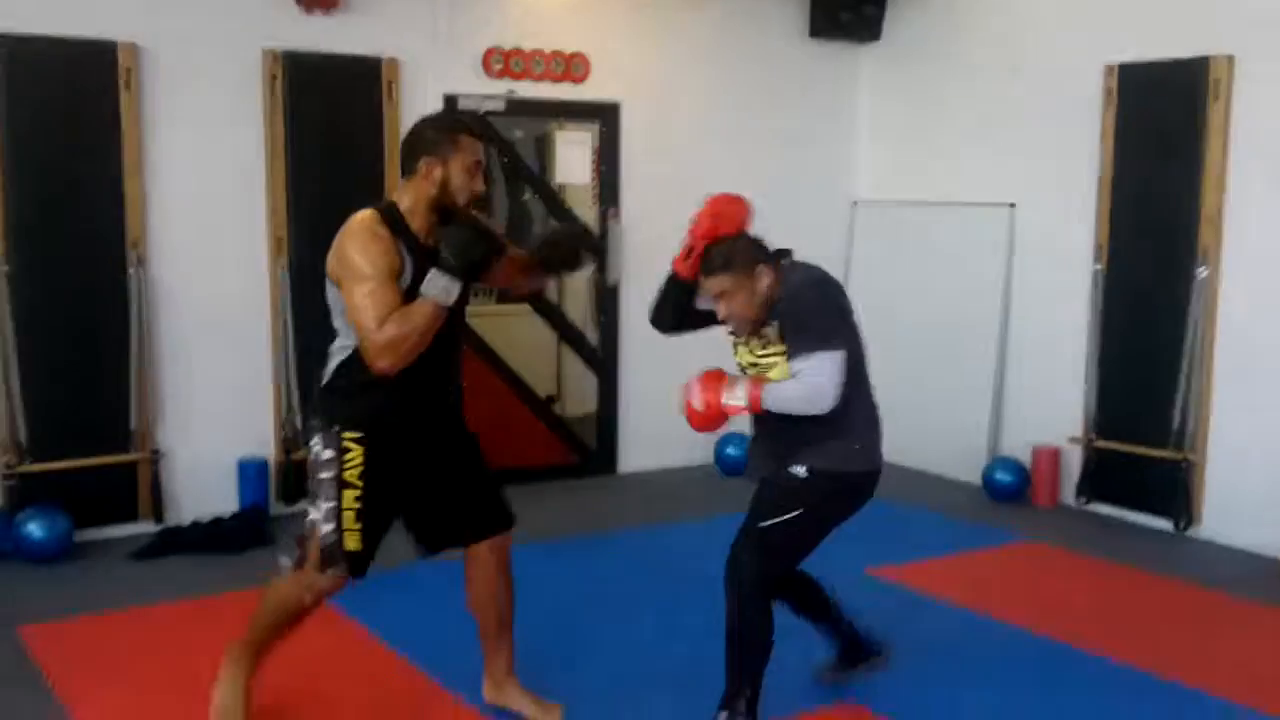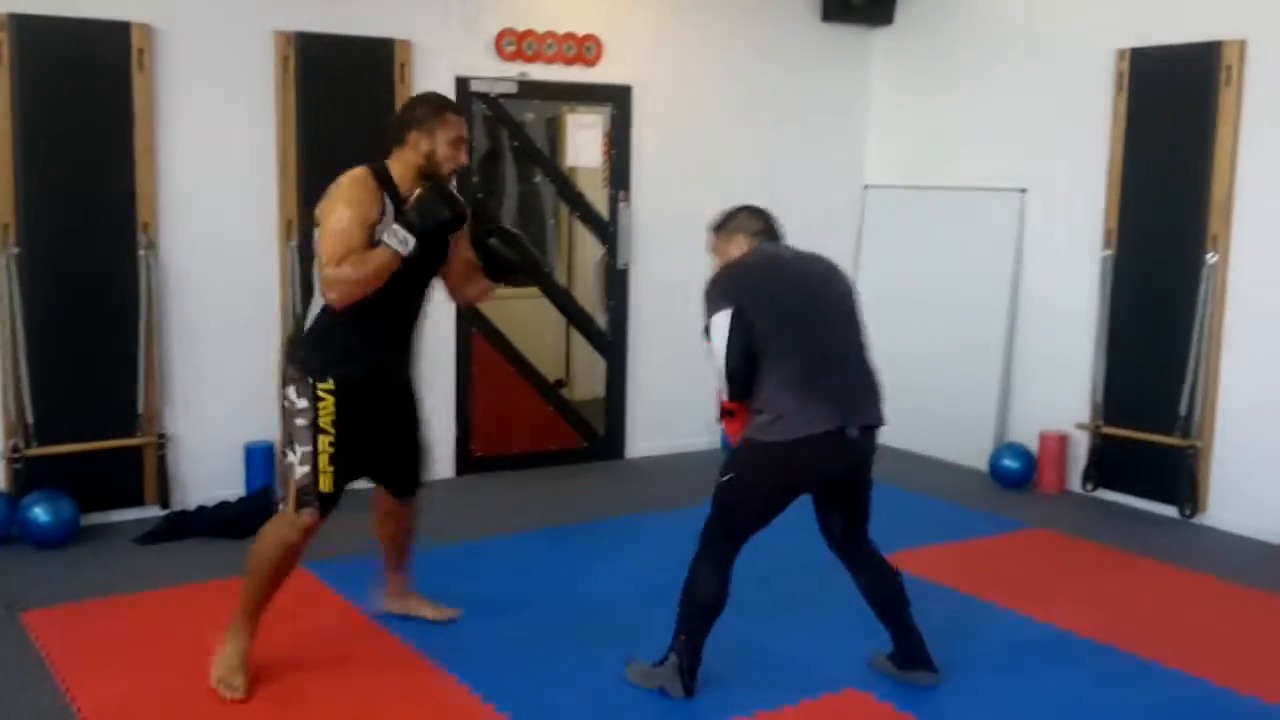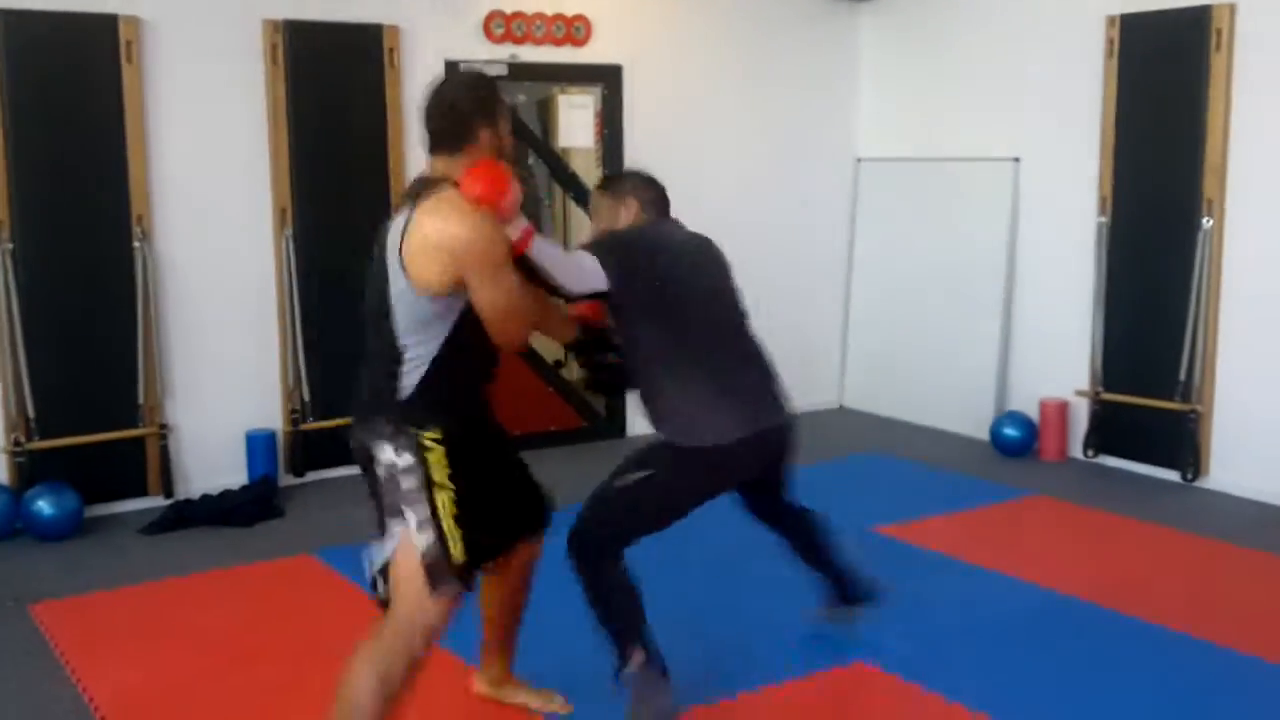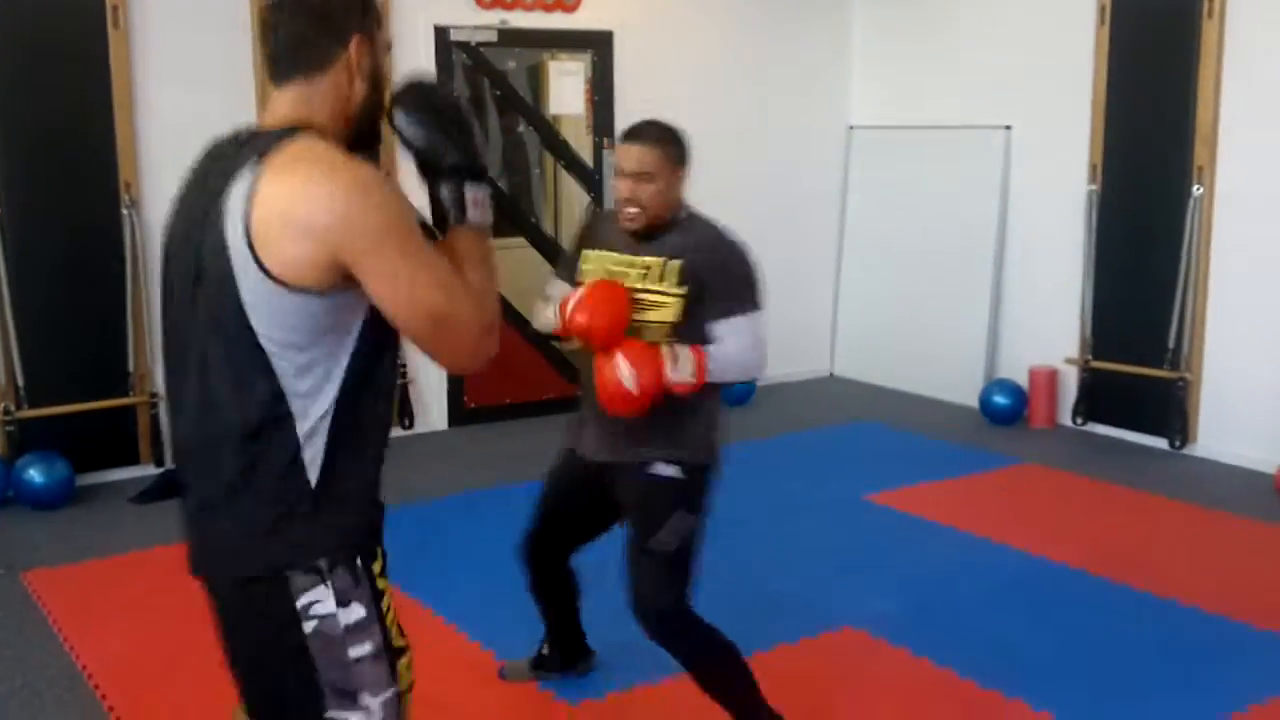
dt=0.7s
person 1, frame 1
left shoulder: (454, 230)
right shoulder: (366, 240)
left elbow: (504, 272)
right elbow: (387, 353)
left wrist: (547, 255)
right wrist: (451, 274)
left hip: (433, 417)
right hip: (360, 430)
left knee: (490, 540)
right knee: (325, 573)
right ankle: (239, 666)
person 1, frame 2
left shoulder: (441, 203)
right shoulder: (358, 192)
left elbow: (465, 289)
right elbow: (337, 285)
left wrist: (492, 266)
right wrist: (410, 229)
left hip: (385, 371)
right hip: (326, 372)
left knee: (398, 489)
right knee: (304, 514)
left ankle: (396, 588)
right ankle: (238, 638)
person 1, frame 3
left shoulder: (429, 206)
right shoulder: (465, 224)
right elbow: (509, 330)
left wrist: (567, 322)
left hip: (450, 415)
right hip: (409, 431)
left knee: (521, 537)
right knee: (422, 612)
person 1, frame 4
left shoulder: (221, 171)
right shoulder: (336, 187)
right elbow: (470, 342)
right wrist: (463, 191)
left hip: (231, 526)
right hip: (303, 547)
person 2, frame 1
left shoulder: (810, 294)
right shoulder: (750, 291)
left elbow: (820, 393)
right elbow: (665, 318)
left wrist: (739, 393)
right wrist: (695, 251)
left hip: (835, 466)
right hip: (795, 462)
left knee: (747, 574)
right knee: (769, 571)
right ankle: (856, 647)
person 2, frame 2
left shoulder: (732, 279)
right shoulder: (827, 271)
left elbow: (724, 356)
left wrist: (734, 399)
left hip: (786, 435)
right hip: (855, 428)
left knee: (718, 543)
right knee: (853, 543)
left ankle: (679, 667)
right ankle: (913, 658)
person 2, frame 3
left shoulder: (629, 244)
right shoulder: (696, 250)
left hip: (702, 442)
right hip: (766, 426)
left knee: (593, 539)
right knee: (775, 508)
left ankle: (643, 674)
right ankle: (847, 589)
person 2, frame 4
left shoulder: (712, 253)
right shoulder: (597, 233)
left elbow: (746, 354)
right elbow: (553, 308)
left wrist: (675, 366)
right wrist: (569, 314)
left hip: (673, 456)
right hip: (597, 441)
left knee: (659, 608)
right knee: (542, 548)
right ankle: (562, 653)
